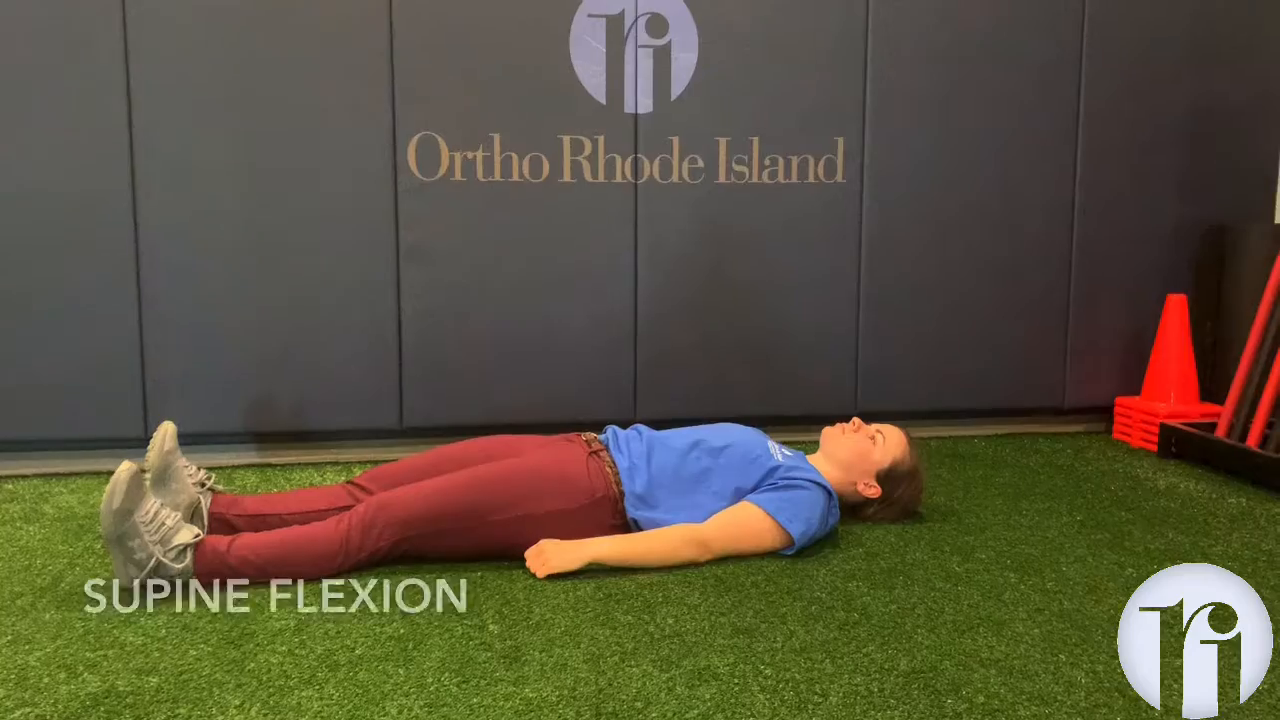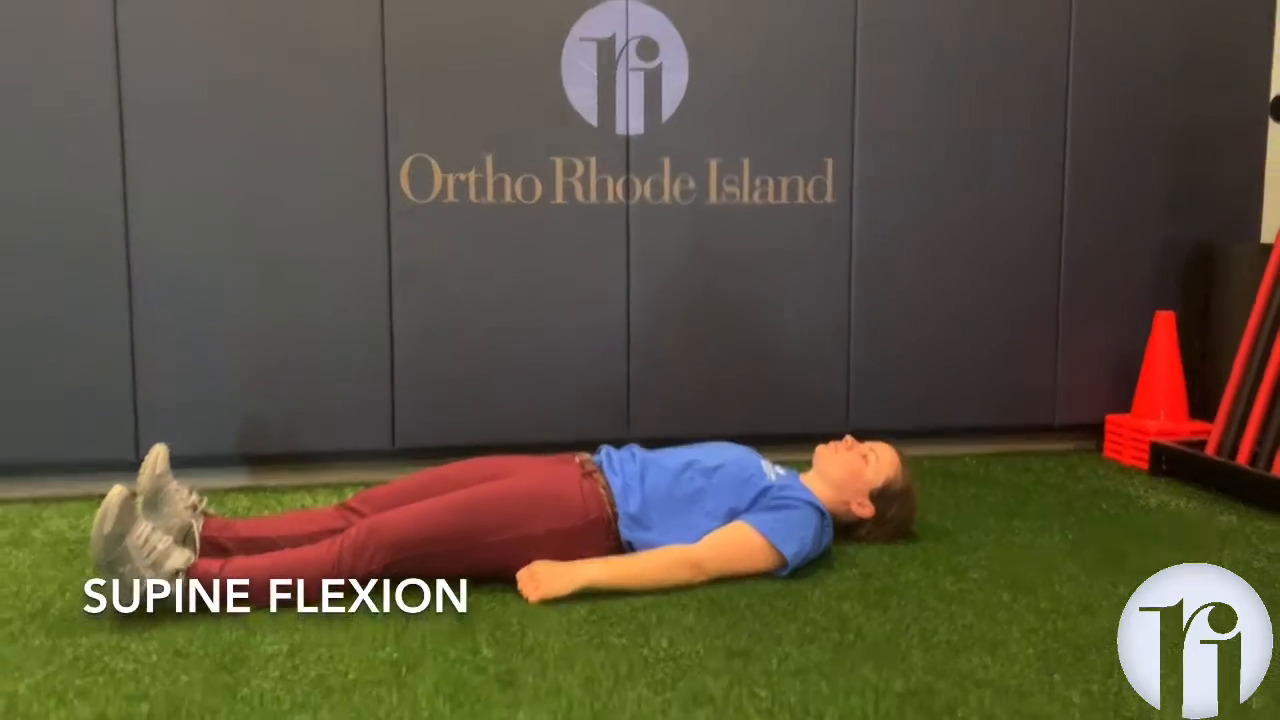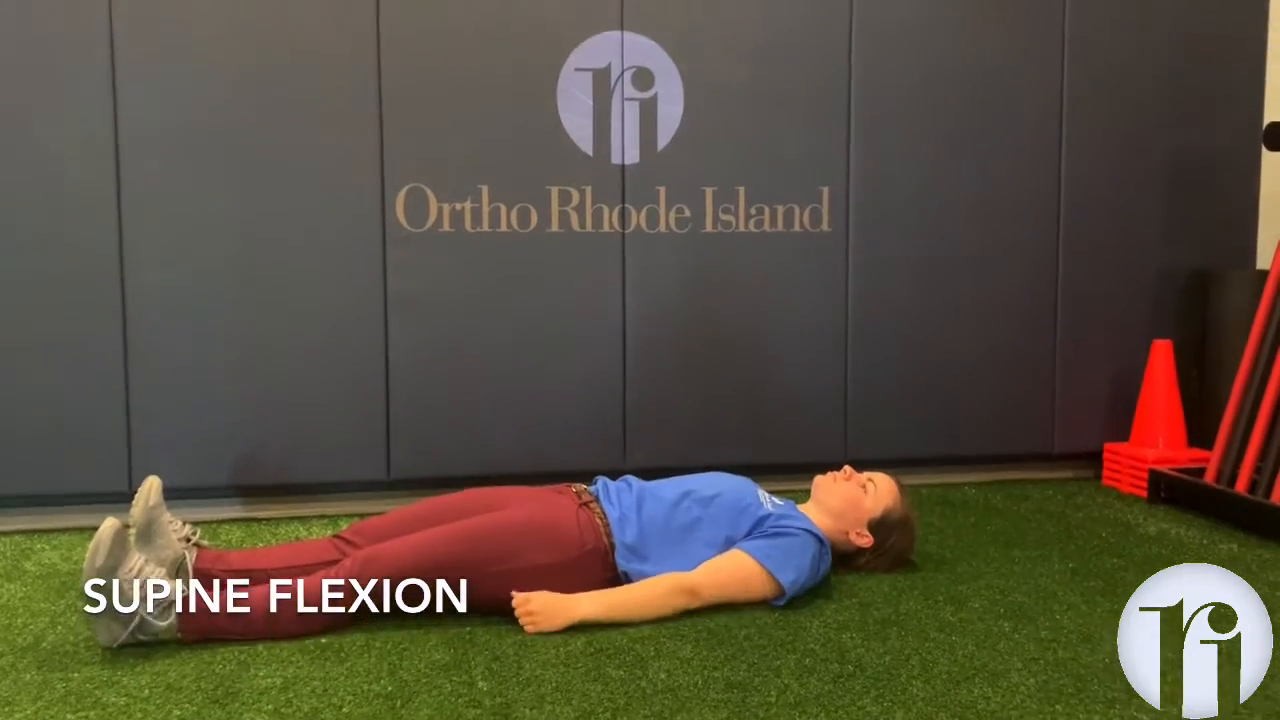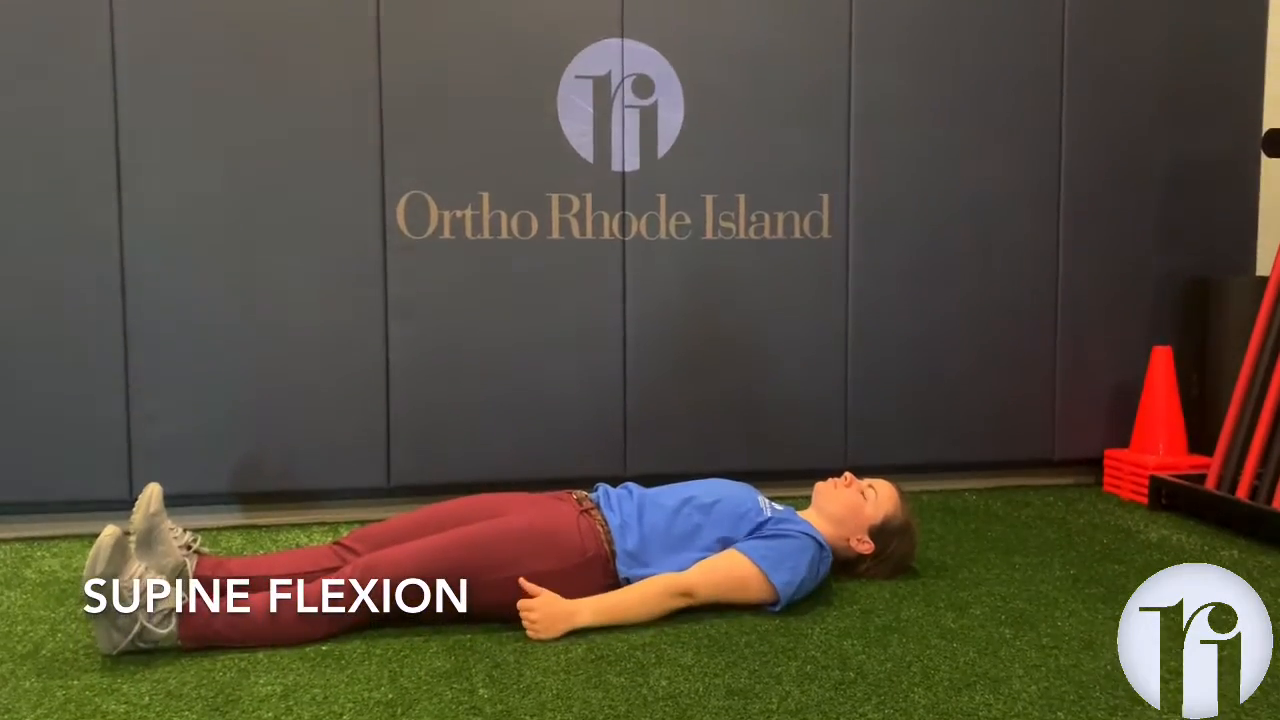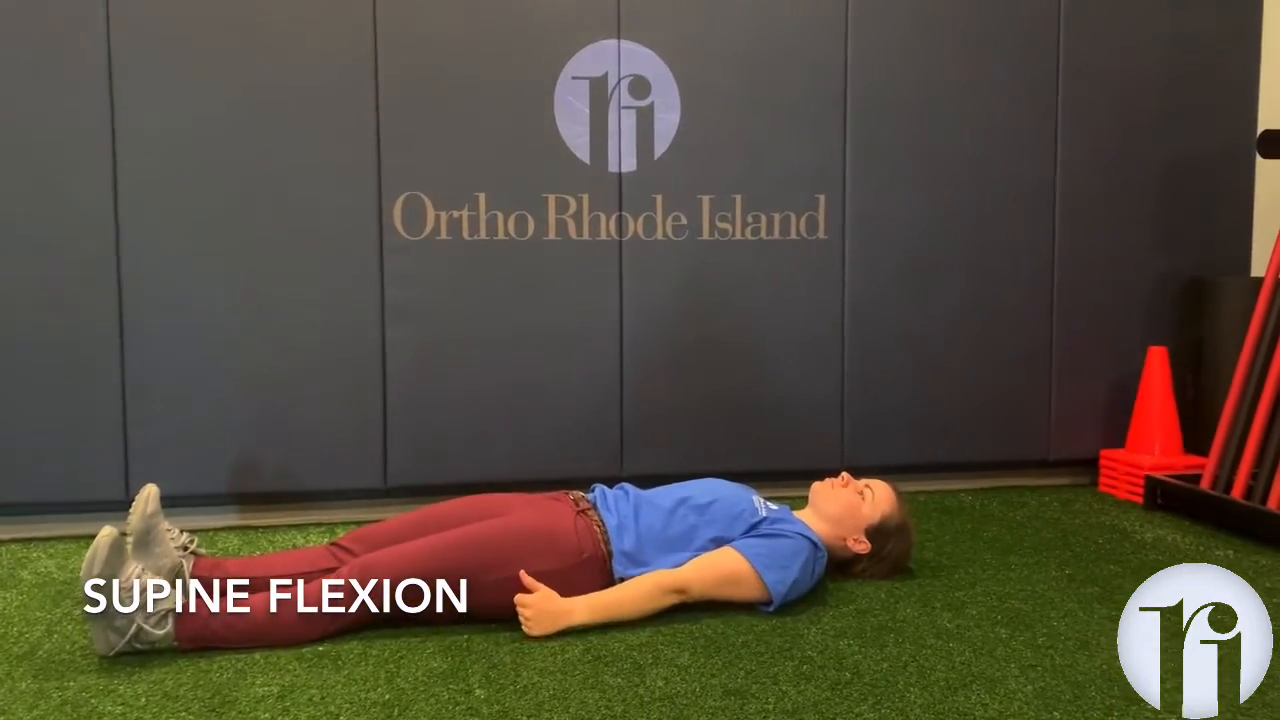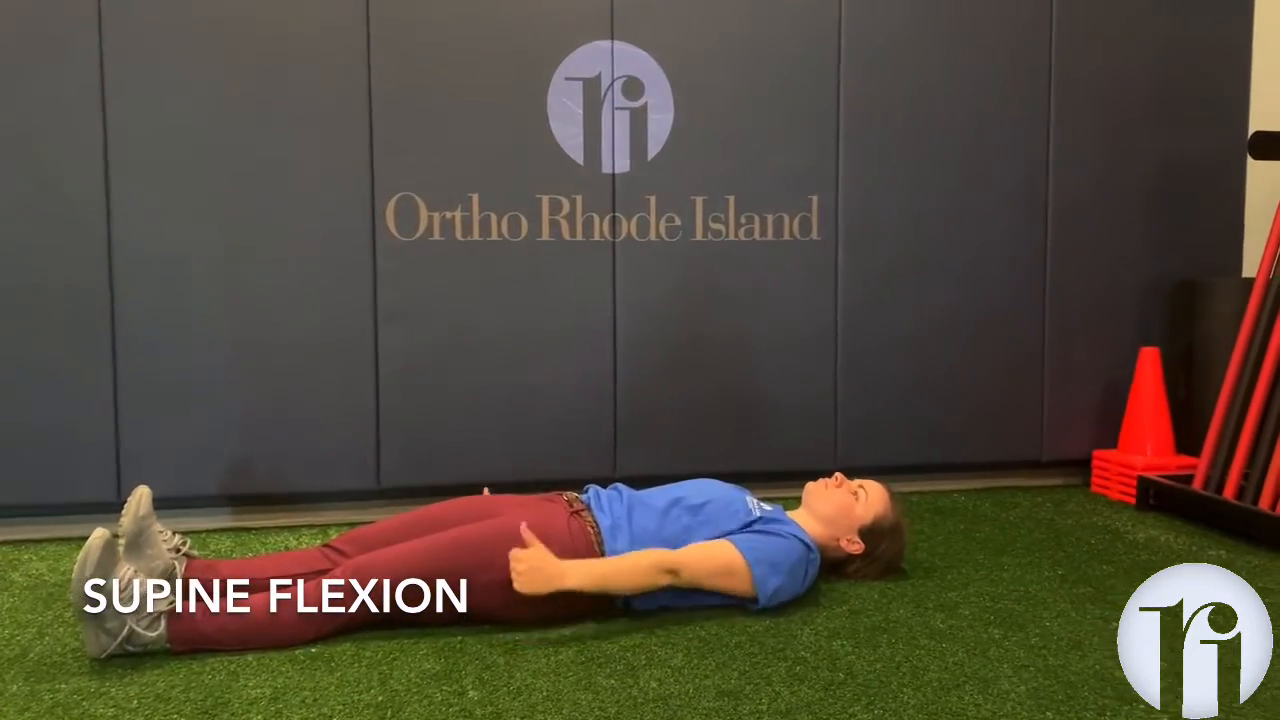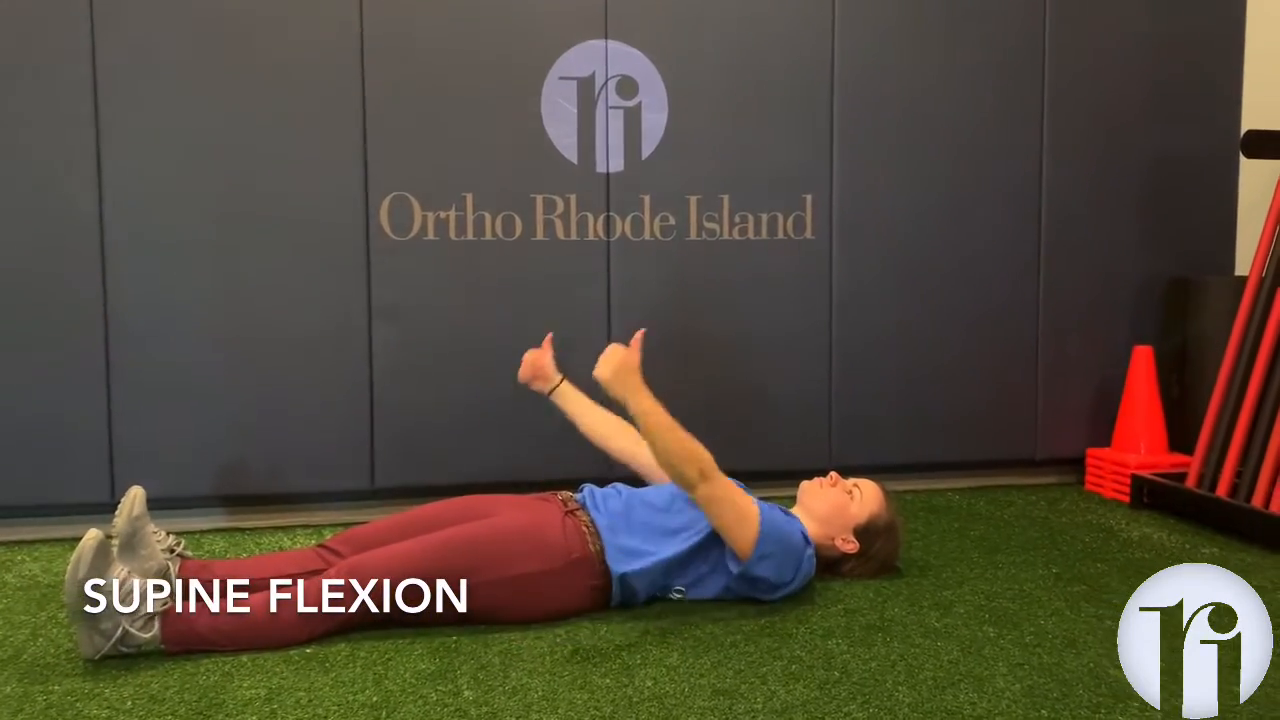
dt=0.4s
person 1, frame 1
left shoulder: (807, 502)
right shoulder: (777, 460)
left elbow: (701, 540)
left wrist: (584, 552)
left hip: (596, 497)
right hip: (587, 451)
left knee: (383, 523)
right knee: (373, 489)
left ankle: (189, 556)
right ankle: (210, 507)
person 1, frame 2
left shoulder: (800, 521)
right shoulder: (772, 480)
left elbow: (694, 561)
left wrist: (574, 575)
left hip: (591, 517)
right hip: (581, 473)
left knee: (377, 547)
right knee: (366, 512)
left ankle: (180, 578)
right ankle: (203, 531)
person 1, frame 3
left shoulder: (798, 549)
right shoulder: (770, 511)
left elbow: (691, 589)
left wrist: (573, 609)
left hip: (587, 548)
right hip: (577, 502)
left knee: (371, 575)
right knee: (360, 543)
left ankle: (169, 611)
right ankle: (194, 559)
person 1, frame 4
left shoulder: (797, 553)
right shoulder: (769, 516)
left elbow: (685, 587)
left wrist: (574, 614)
left hip: (587, 555)
right hip: (578, 509)
left knee: (372, 584)
right knee: (359, 551)
left ankle: (166, 619)
right ankle: (192, 568)
person 1, frame 5
left shoulder: (792, 555)
right shoulder: (766, 516)
left elbow: (680, 583)
left wrist: (570, 612)
left hip: (582, 553)
right hip: (574, 508)
left knee: (368, 585)
right knee: (354, 555)
left ankle: (164, 620)
right ankle: (190, 567)
person 1, frame 6
left shoulder: (787, 556)
right shoulder: (761, 517)
left elbow: (672, 567)
left wrist: (562, 574)
right wrist: (538, 523)
left hip: (581, 551)
right hip: (570, 513)
left knee: (363, 588)
right knee: (350, 554)
left ankle: (155, 621)
right ankle: (182, 571)
person 1, frame 7
left shoulder: (782, 554)
right shoulder: (752, 514)
left elbow: (696, 475)
right elbow: (638, 452)
left wrist: (634, 392)
right wrist: (557, 388)
left hip: (574, 560)
right hip: (564, 513)
left knee: (356, 590)
right knee: (345, 554)
left ankle: (149, 620)
right ankle: (174, 569)
